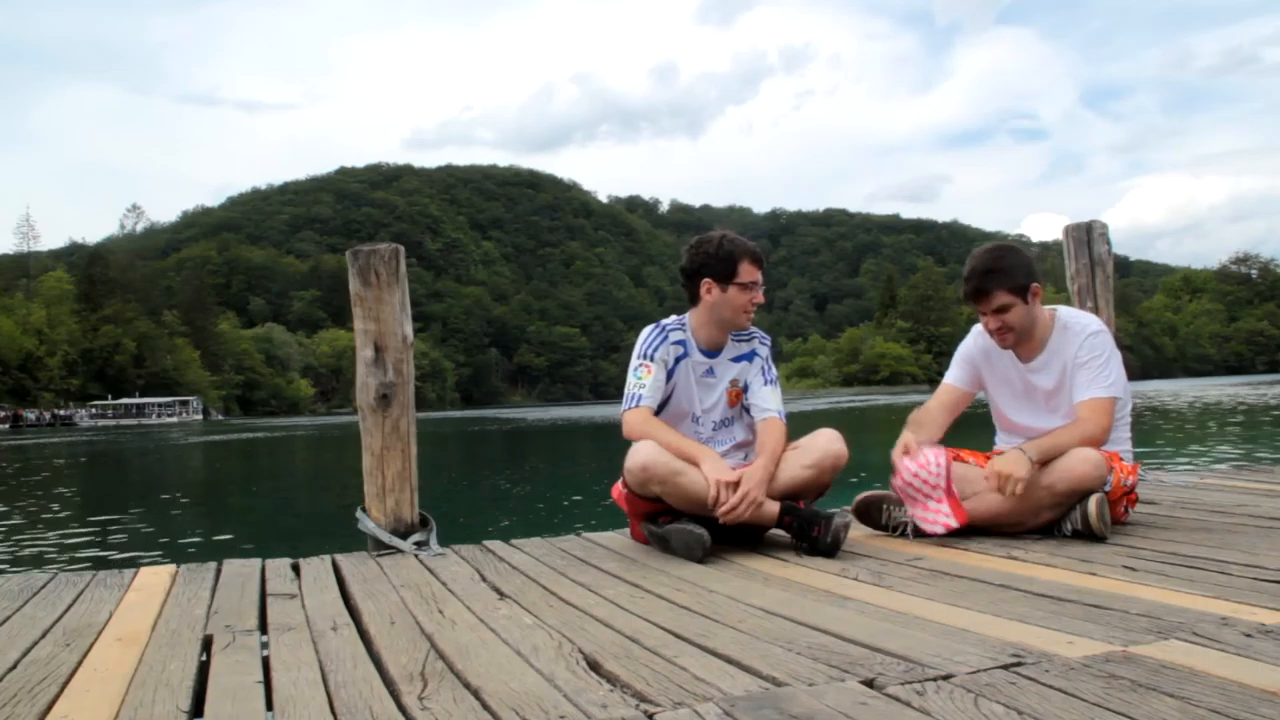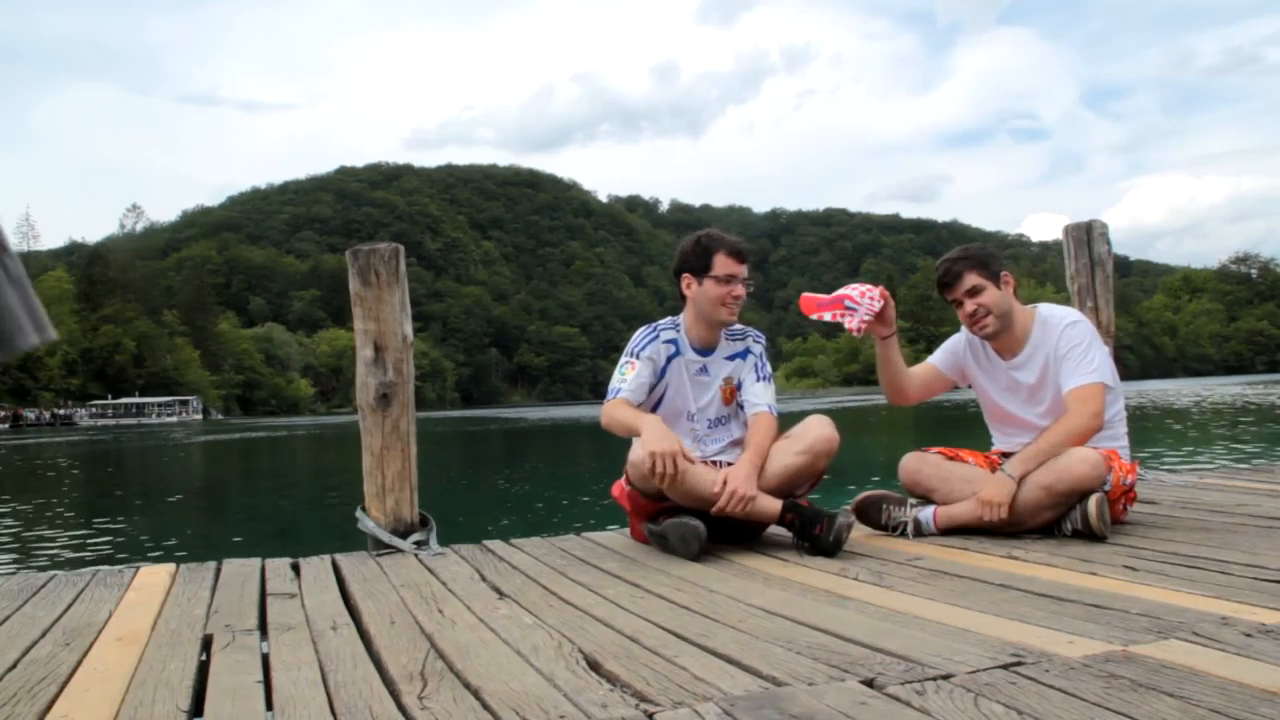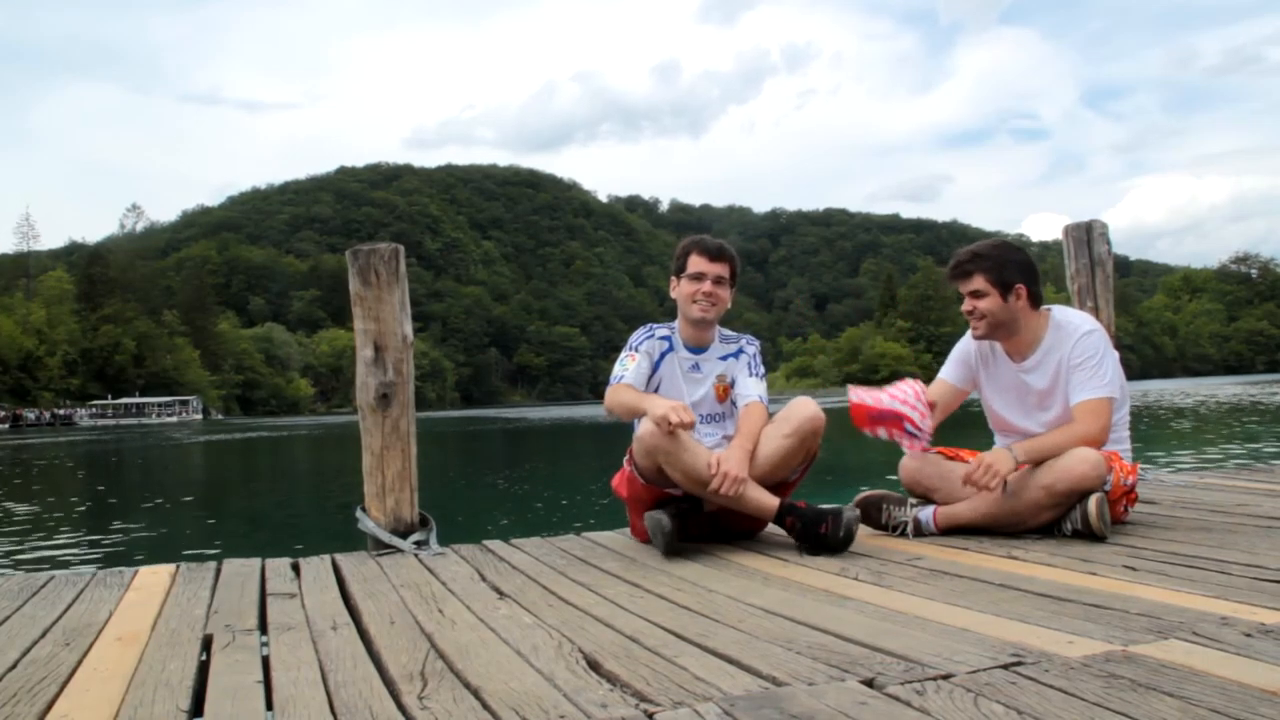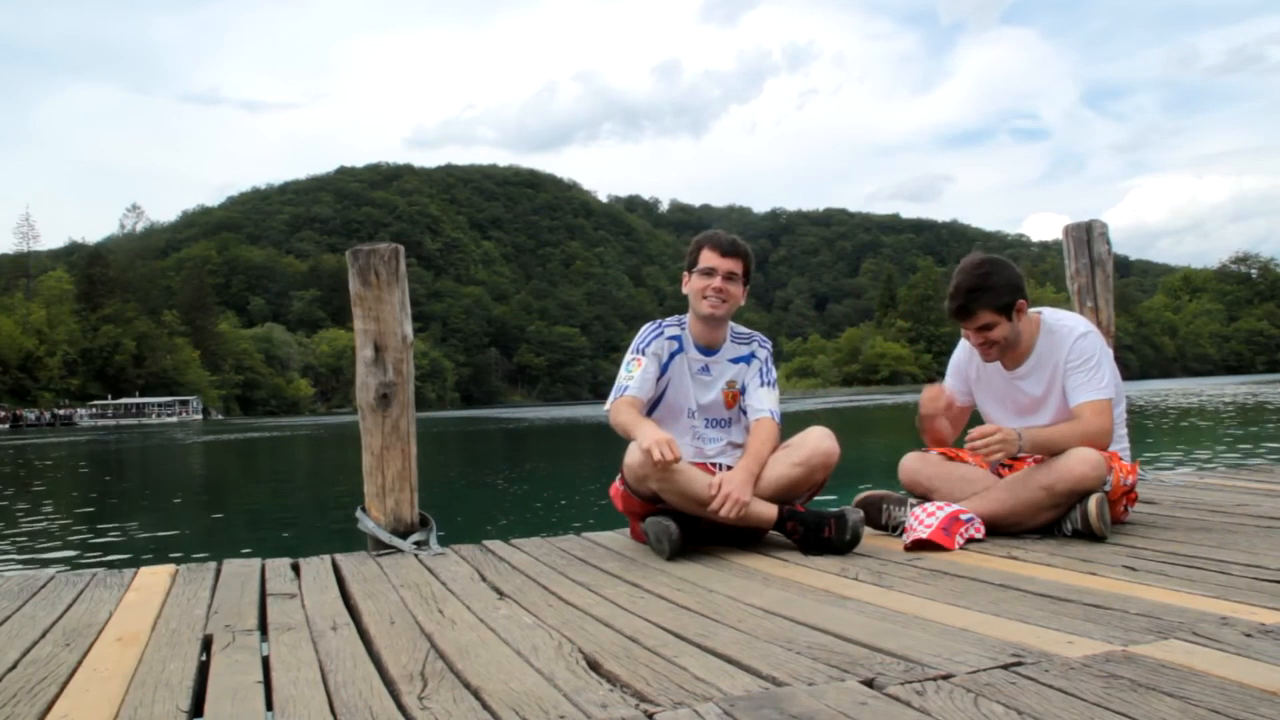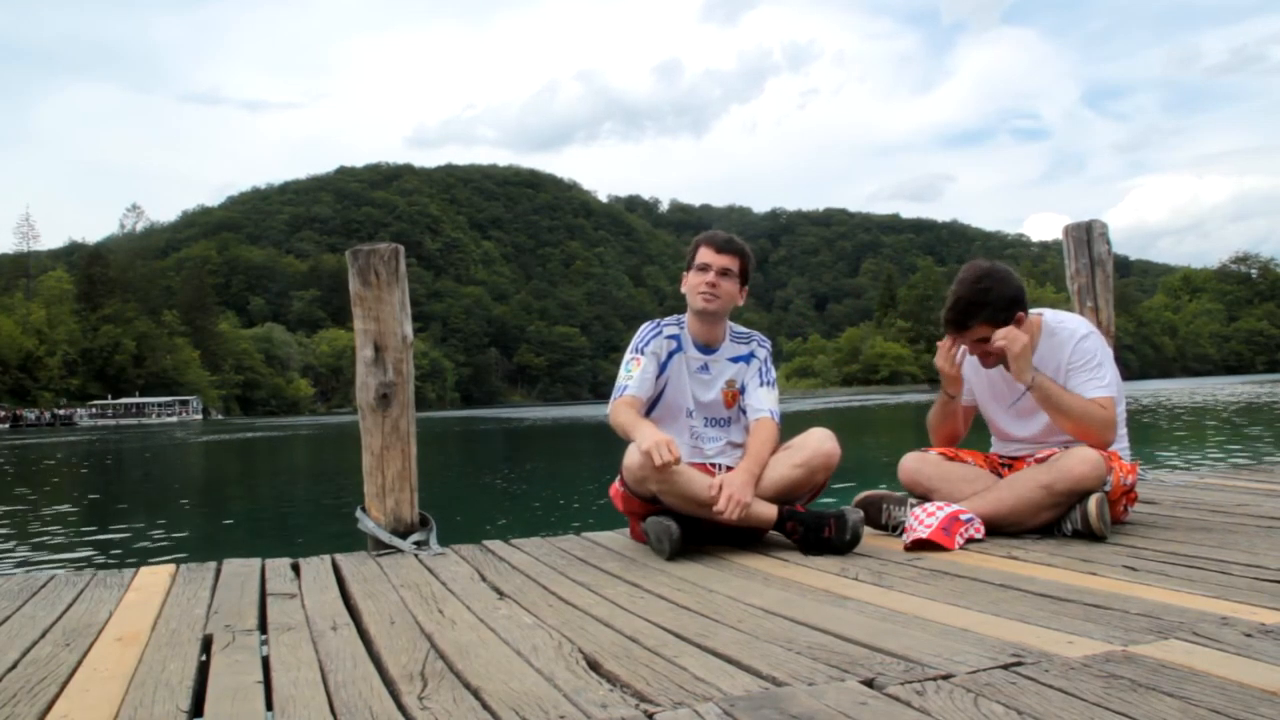
dt=0.7s
person 1, frame 1
left shoulder: (755, 345)
right shoulder: (660, 339)
left elbow: (771, 419)
right elbow: (634, 422)
left wrist: (760, 470)
right wrist: (706, 458)
left hip: (737, 481)
right hip: (674, 485)
left knee: (829, 446)
right knee: (644, 460)
left ankle: (689, 521)
right ankle: (793, 518)
person 1, frame 2
left shoulder: (749, 344)
right shoulder: (653, 341)
left elbow: (763, 415)
right elbow: (612, 412)
left wrist: (748, 466)
right wrist: (650, 425)
left hip: (732, 481)
right hip: (671, 483)
left knee: (821, 431)
right knee: (646, 456)
left ankle: (690, 519)
right ankle: (796, 516)
person 1, frame 3
left shoulder: (743, 348)
right shoulder: (649, 341)
left elbow: (754, 408)
right elbow: (615, 397)
left wrist: (739, 451)
right wrist: (652, 402)
left hip: (728, 484)
right hip: (662, 486)
left knee: (806, 412)
right knee: (654, 429)
left ankle: (685, 516)
right ankle: (793, 517)
person 1, frame 4
left shoulder: (755, 349)
right shoulder: (657, 337)
left elbow: (765, 422)
right elbow: (621, 409)
left wrist: (744, 473)
right wrist: (646, 430)
left hip: (732, 481)
right hip: (667, 487)
left knee: (822, 444)
right knee: (642, 458)
left ankle: (686, 523)
right ankle: (794, 522)
person 1, frame 5
left shoulder: (753, 349)
right shoulder: (656, 337)
left elbow: (765, 421)
right elbow: (621, 408)
left wrist: (744, 475)
right wrist: (645, 430)
left hip: (732, 479)
right hip: (668, 481)
left knee: (822, 445)
right knee: (641, 459)
left ankle: (687, 523)
right ankle: (792, 521)
person 2, frame 1
left shoulder: (1086, 334)
right shoulder: (980, 342)
left elbow: (1094, 429)
right elbow: (937, 412)
left wrist: (1026, 453)
right wrist: (910, 436)
left hip: (1096, 467)
right hip: (1015, 467)
left knee: (1082, 465)
right knee: (916, 468)
left ankle: (932, 518)
right ankle: (1062, 512)
person 2, frame 2
left shoulder: (1067, 327)
right shoulder: (966, 346)
left elbow: (1087, 418)
right elbow: (903, 394)
left wrist: (1011, 473)
right wrist: (886, 336)
left hip: (1095, 464)
right hip: (1013, 465)
left knee: (1082, 465)
right knee: (914, 467)
left ankle: (927, 518)
right ankle: (1062, 510)
person 2, frame 3
left shoulder: (1081, 334)
right shoulder: (976, 343)
left elbow: (1092, 431)
right elbow: (932, 407)
left wrist: (1013, 454)
left hip: (1096, 469)
right hip: (1015, 470)
left knee: (1082, 465)
right knee: (915, 467)
left ankle: (927, 518)
right ankle: (1059, 513)
person 2, frame 4
left shoulder: (1075, 337)
right shoulder: (970, 351)
left elbow: (1097, 432)
right elbow: (942, 437)
left wrist: (1020, 440)
right wrist: (929, 417)
right hip: (1015, 472)
left knee: (1083, 465)
right knee: (913, 468)
right ankle: (1061, 513)
person 2, frame 5
left shoulder: (1076, 338)
right shoulder: (966, 351)
left elbow: (1103, 434)
right elbow: (946, 442)
left wrist: (1029, 375)
right wrist: (951, 389)
left hip: (1086, 467)
right hip: (1012, 470)
left knee: (1084, 466)
right knee: (915, 466)
right ankle: (1062, 514)
